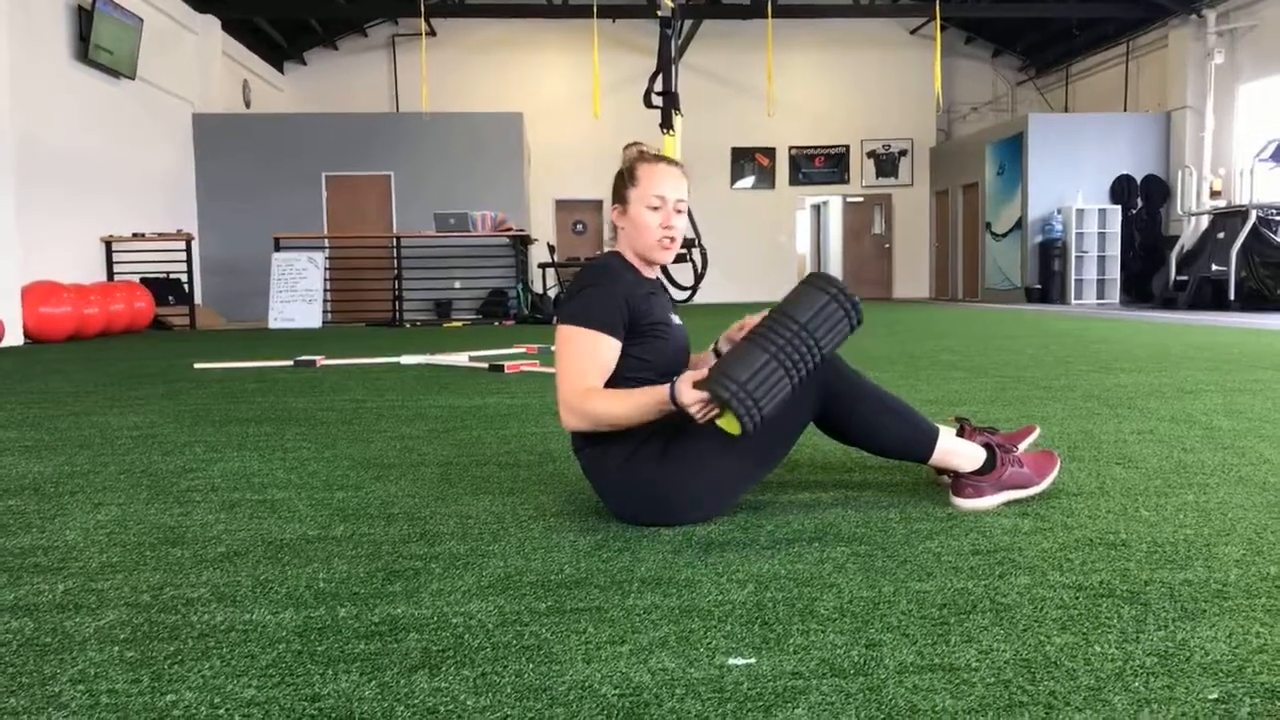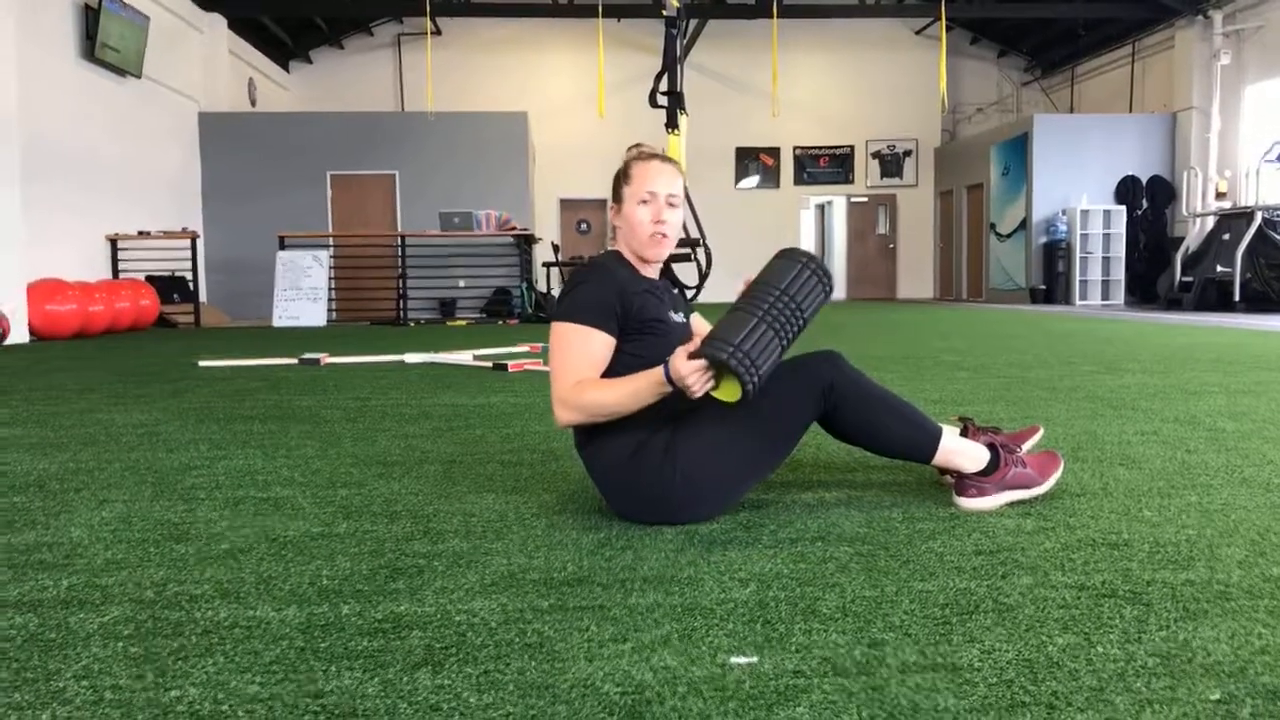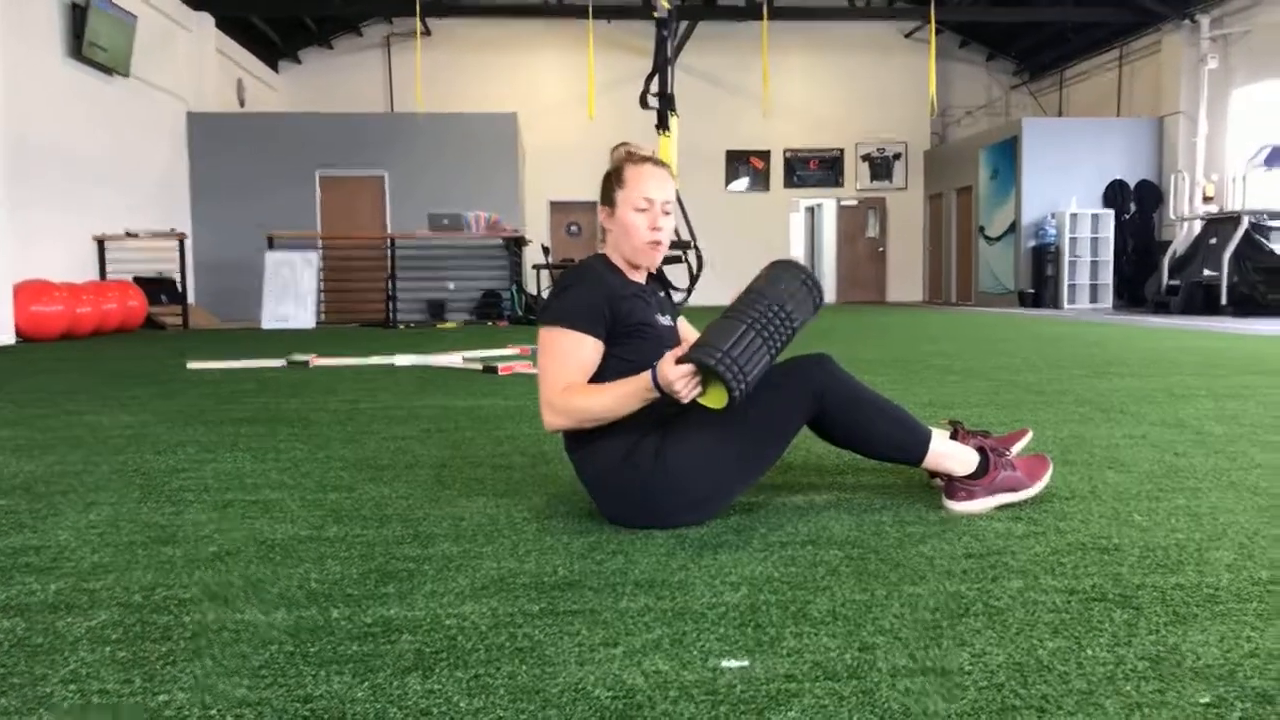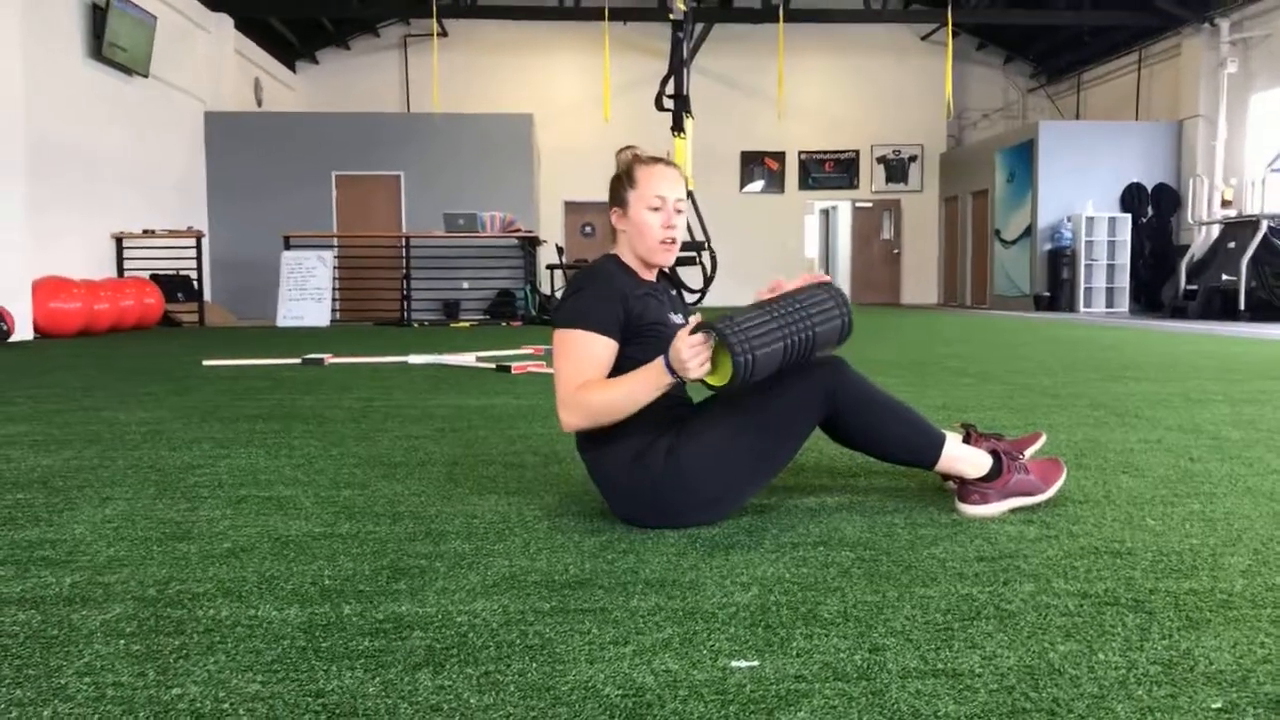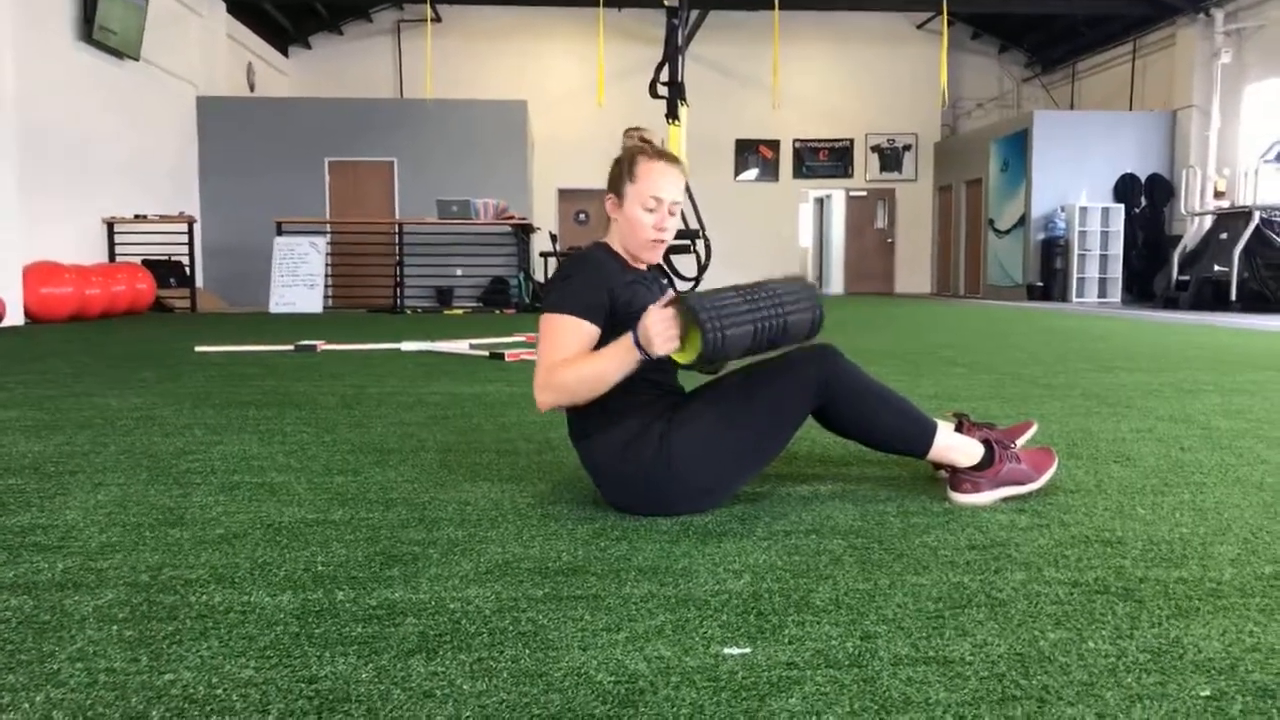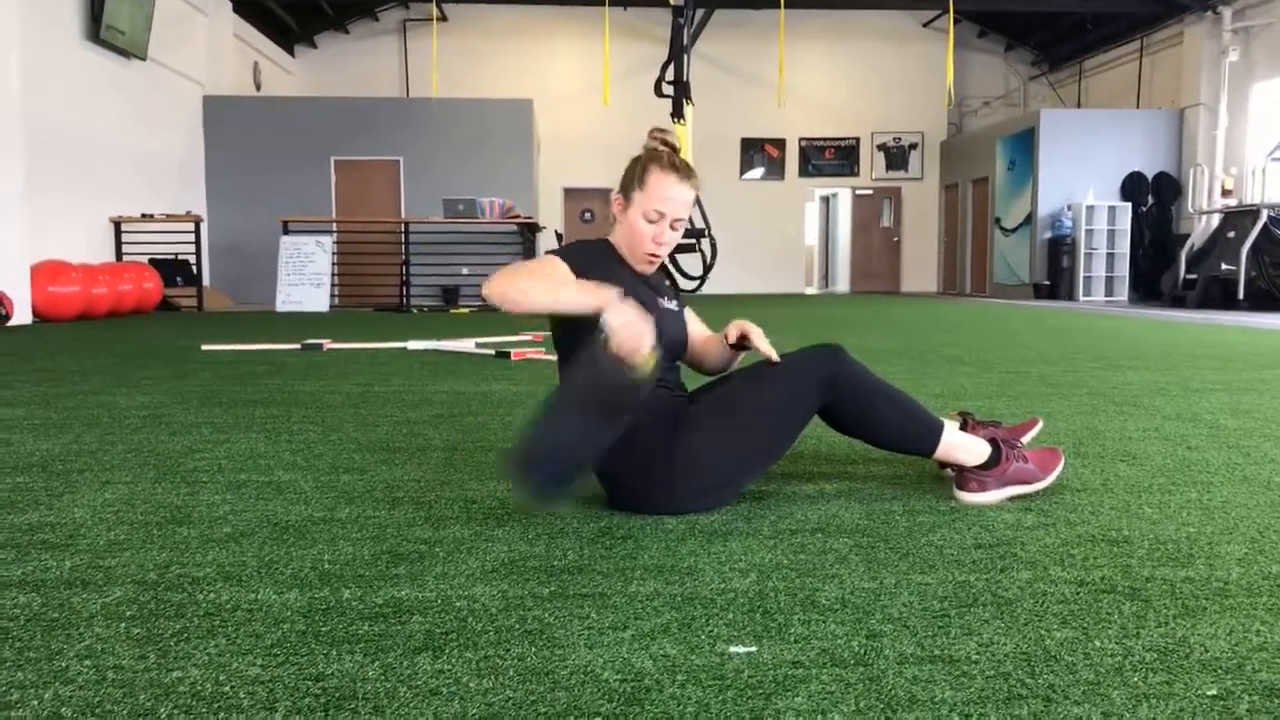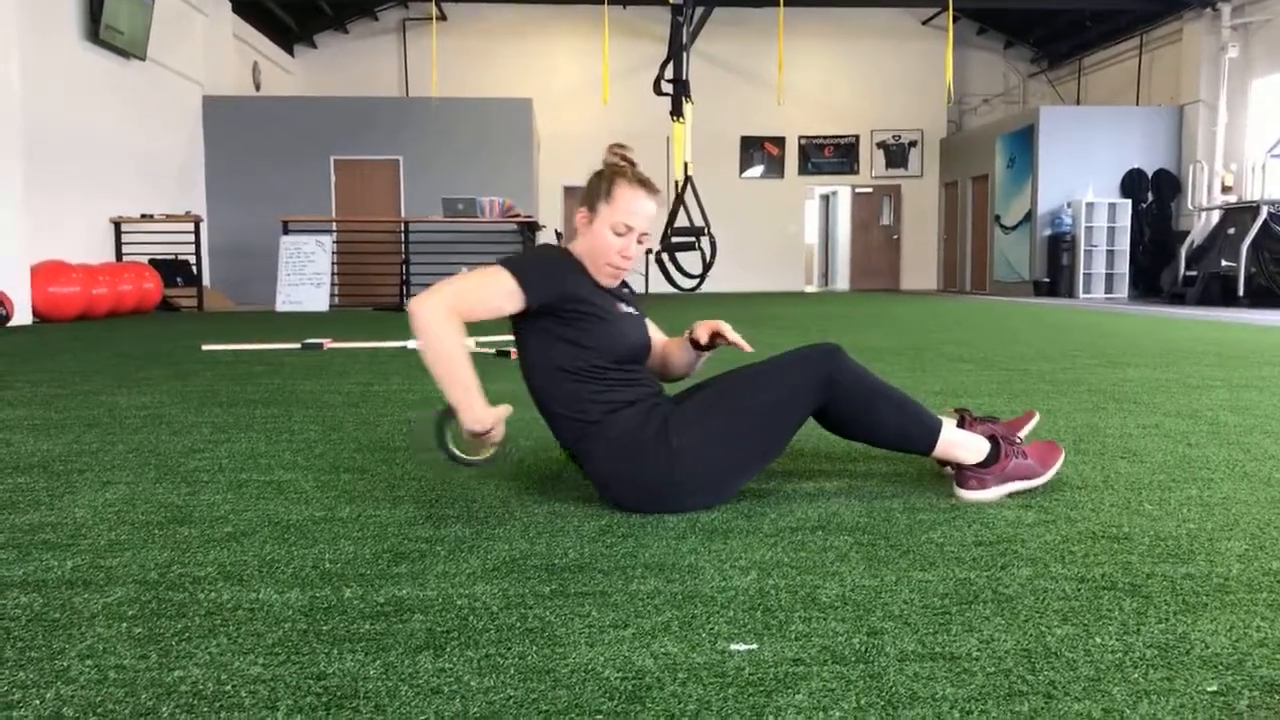
dt=0.4s
person 1, frame 1
left shoulder: (644, 285)
right shoulder: (603, 286)
right elbow: (576, 408)
left wrist: (727, 347)
right wrist: (672, 396)
left hip: (665, 459)
right hip: (647, 481)
left knee: (814, 372)
right knee: (819, 375)
left ankle: (959, 445)
right ankle: (976, 467)
person 1, frame 2
left shoulder: (657, 286)
right shoulder: (598, 284)
right elbow: (568, 403)
right wrist: (668, 378)
left hip: (672, 450)
right hip: (651, 478)
left knee: (817, 376)
right knee: (822, 375)
left ankle: (964, 445)
right ankle: (981, 466)
person 1, frame 3
left shoulder: (644, 288)
right shoulder: (587, 288)
right elbow: (557, 408)
right wrist: (655, 383)
left hip: (660, 455)
right hip: (641, 481)
left knee: (807, 378)
right knee: (814, 378)
left ankle: (952, 448)
right ankle: (970, 470)
person 1, frame 4
left shoulder: (656, 287)
right shoulder: (599, 289)
left elbow: (715, 360)
right elbow: (574, 410)
right wrist: (669, 368)
left hip: (674, 452)
right hip: (655, 481)
left knee: (819, 379)
right knee: (826, 380)
left ankle: (966, 449)
right ankle: (983, 474)
person 1, frame 5
left shoulder: (649, 277)
right shoulder: (587, 274)
right elbow: (550, 389)
right wrist: (639, 345)
left hip: (667, 441)
right hip: (646, 468)
left knee: (808, 369)
right knee: (819, 368)
left ankle: (959, 439)
right ankle: (974, 462)
person 1, frame 6
left shoulder: (655, 280)
right shoulder: (591, 263)
left elbow: (706, 359)
right elbow: (503, 288)
left wrist: (732, 339)
right wrist: (608, 304)
left hip: (673, 442)
right hip: (653, 469)
left knee: (822, 369)
right knee: (826, 369)
left ankle: (965, 437)
right ankle: (983, 462)
person 1, frame 7
left shoulder: (609, 291)
right shoulder: (550, 272)
left elbow: (664, 364)
right elbow: (431, 307)
left wrist: (697, 340)
right wrist: (477, 416)
left hip: (657, 442)
right hip: (649, 464)
left knee: (817, 369)
right knee: (824, 368)
left ankle: (962, 435)
right ankle: (978, 460)
